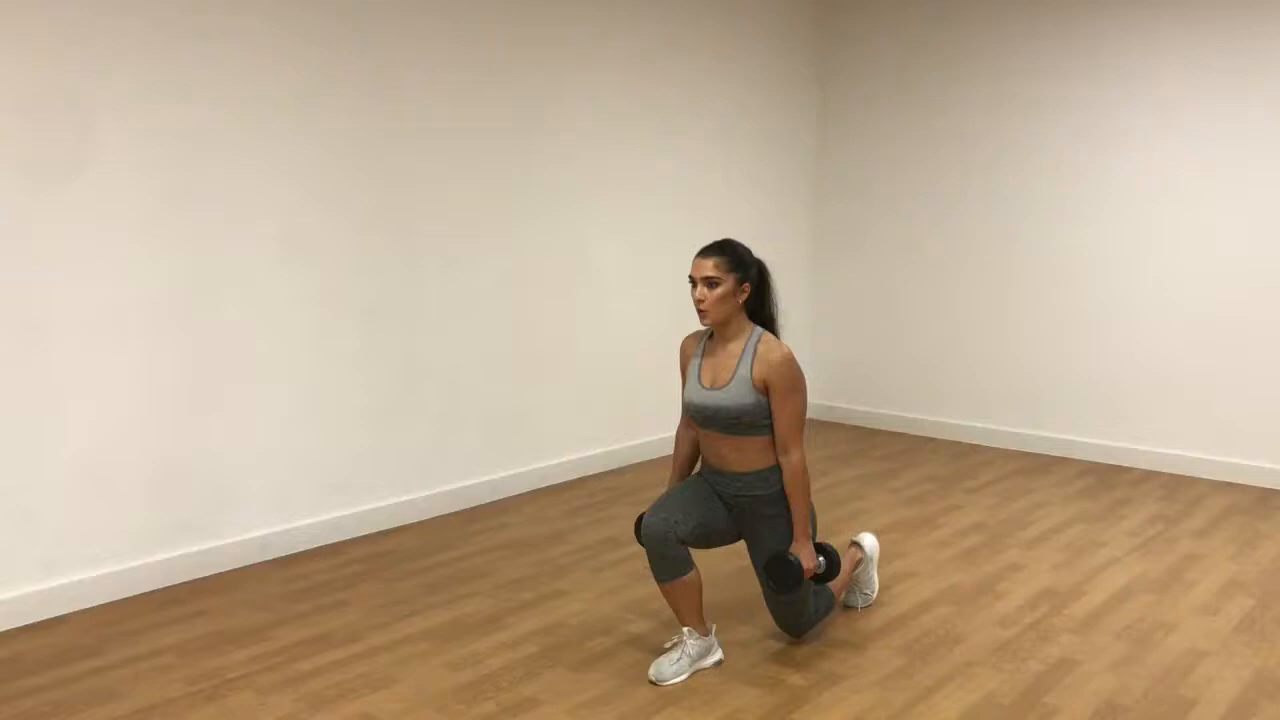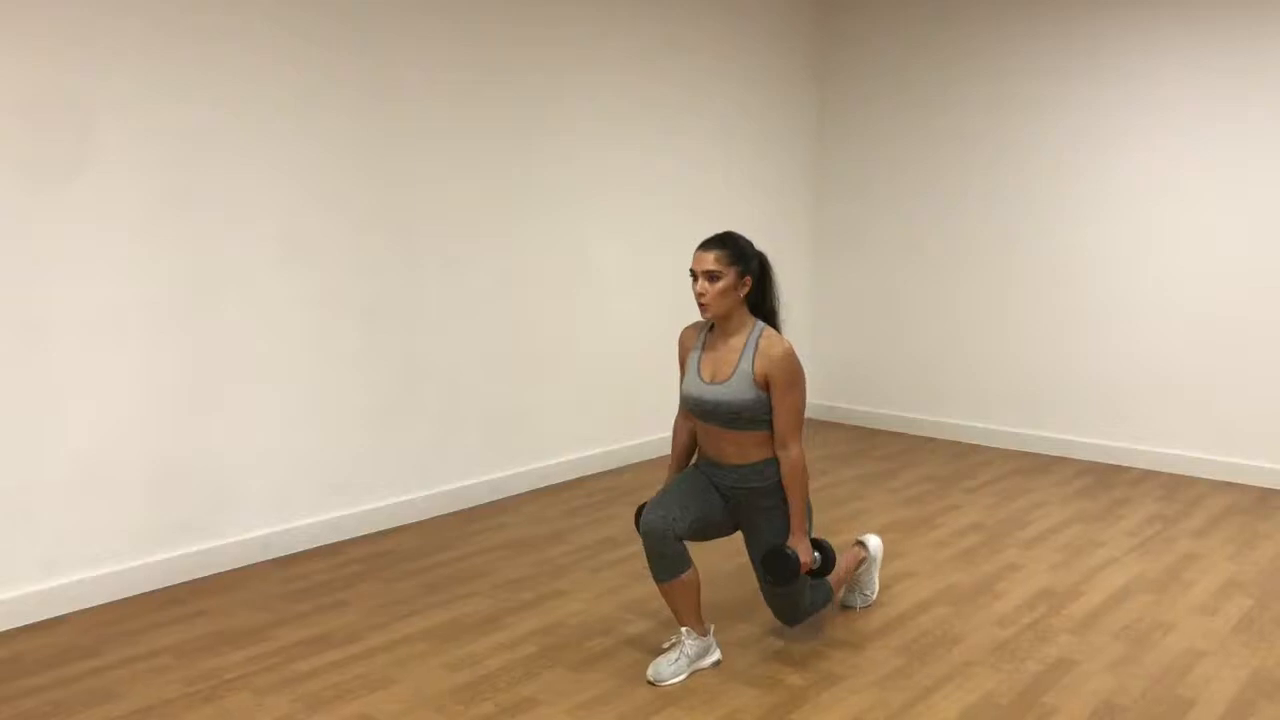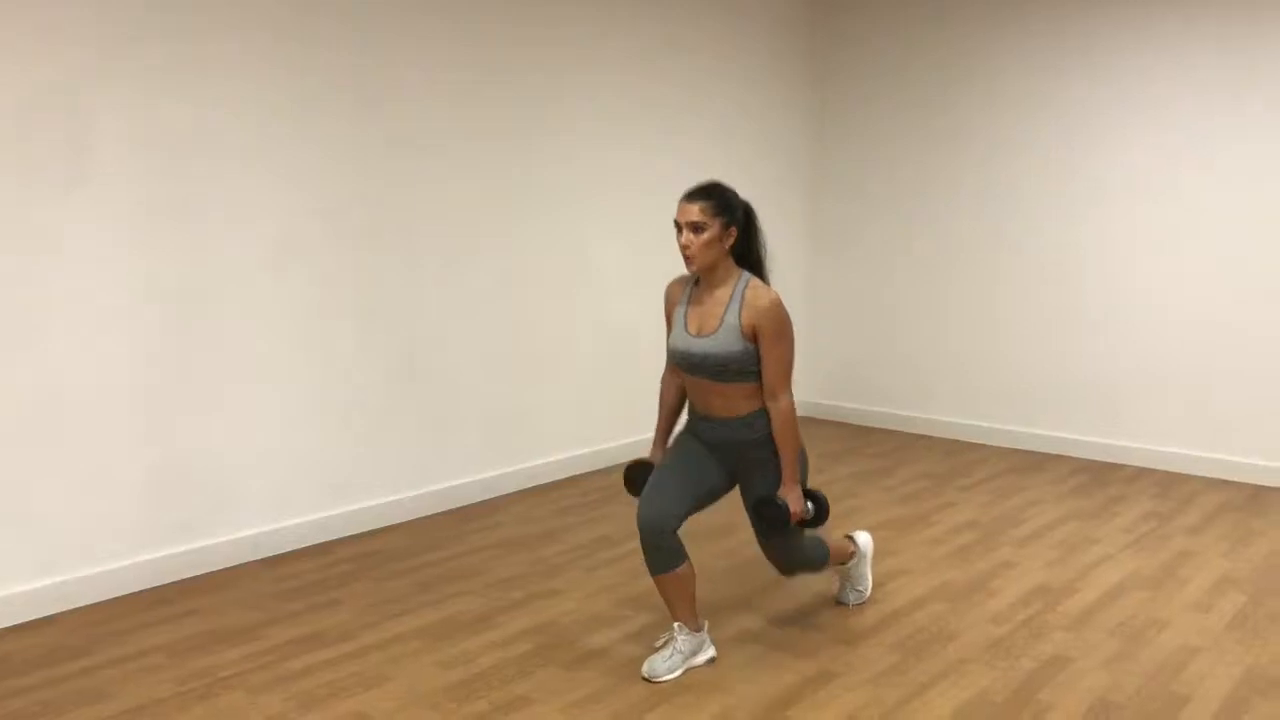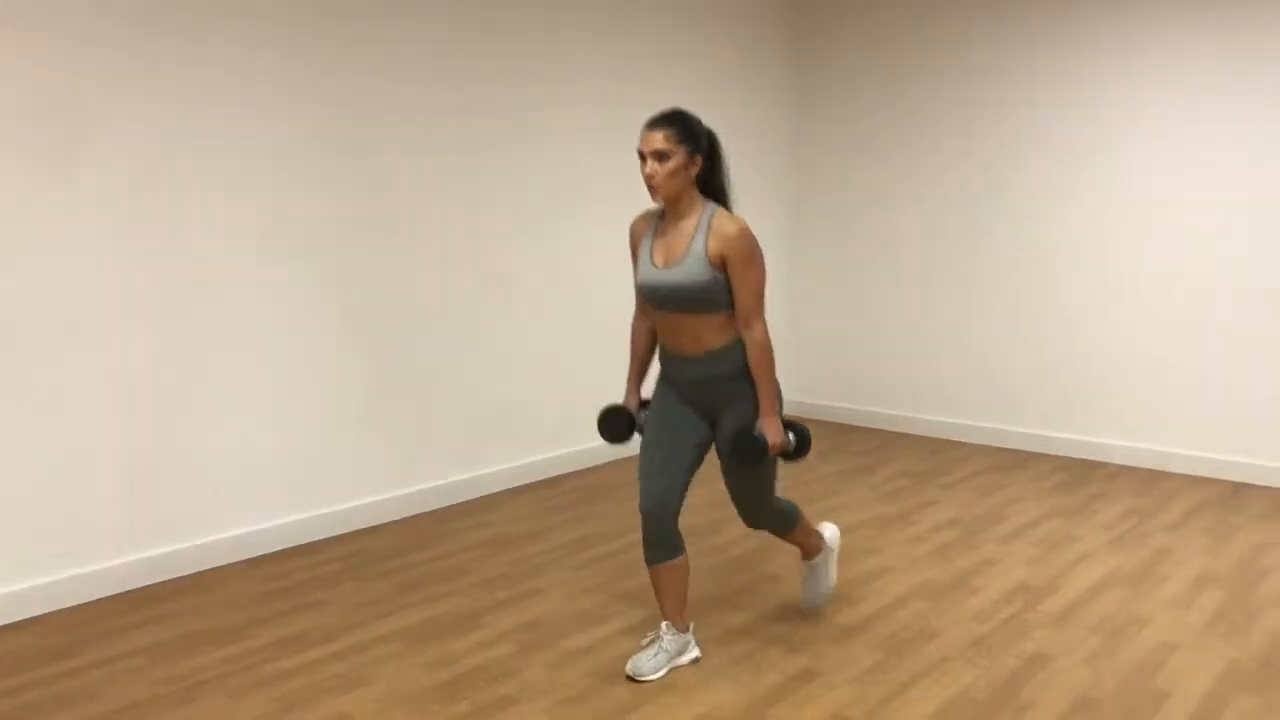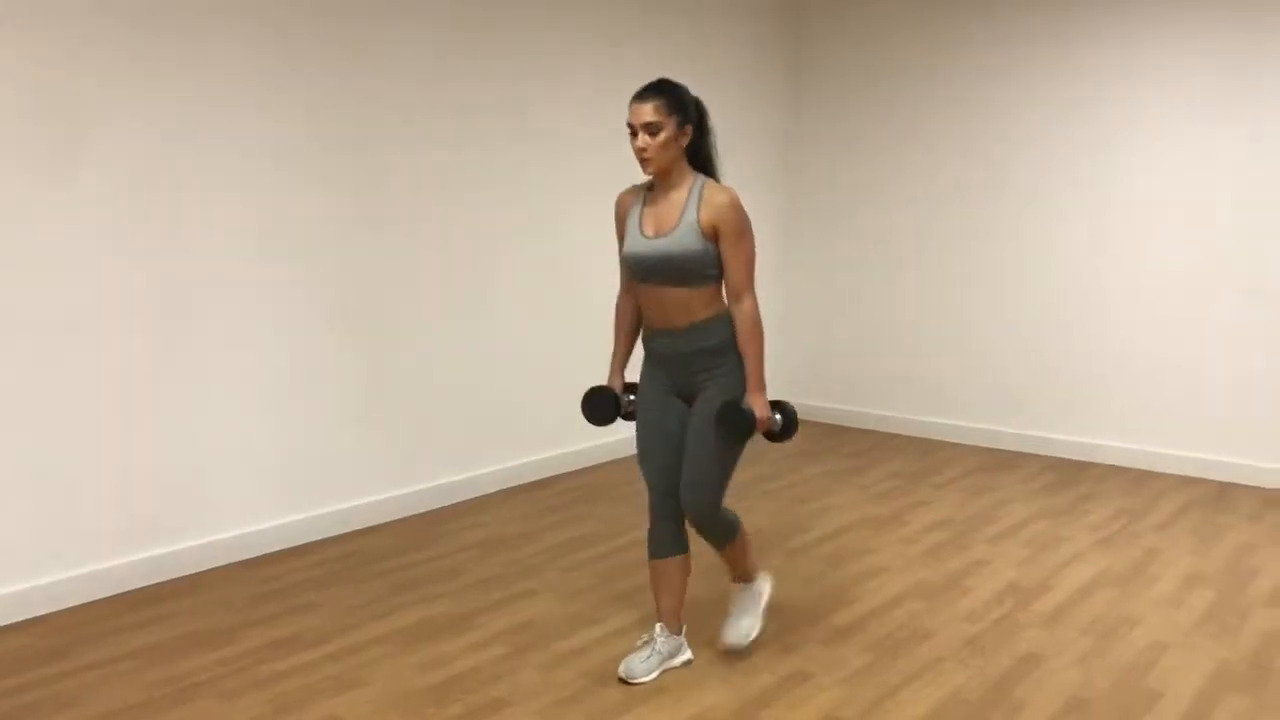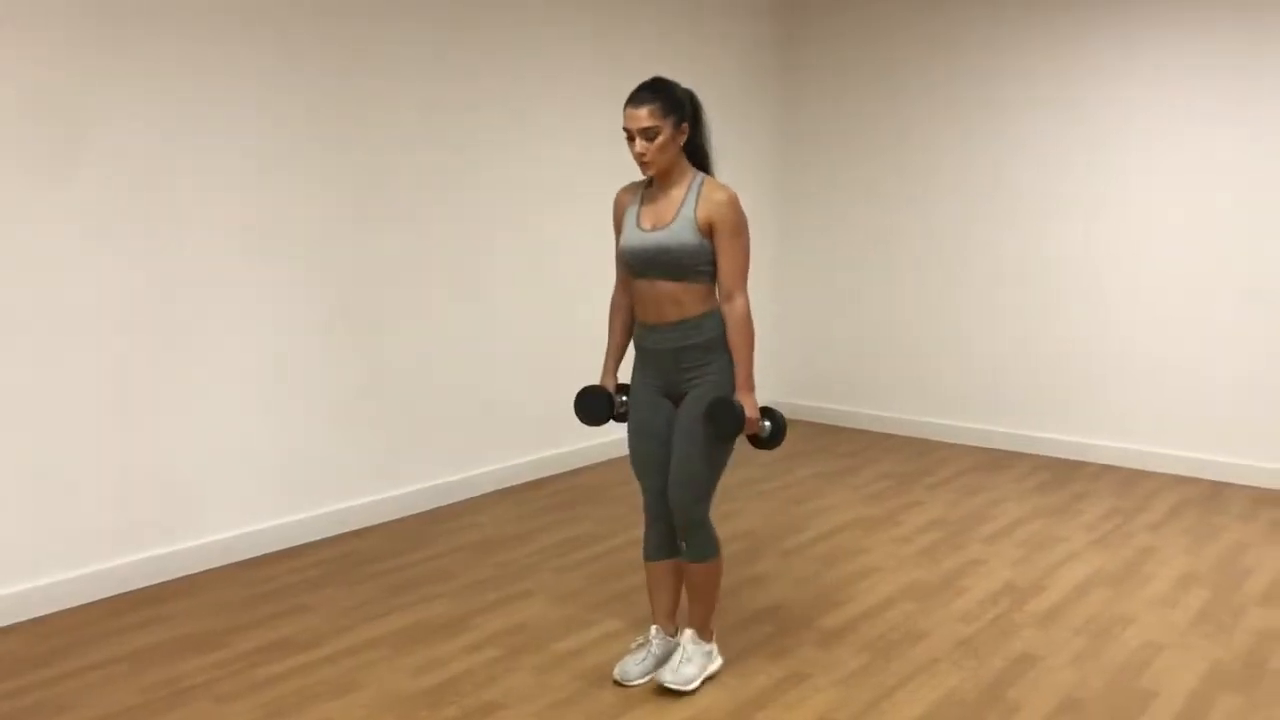
dt=0.2s
person 1, frame 1
left shoulder: (774, 358)
right shoulder: (691, 348)
left elbow: (792, 453)
left wrist: (803, 537)
right wrist: (671, 493)
left hip: (769, 497)
right hip: (714, 487)
left knee: (796, 621)
right knee: (657, 528)
left ankle: (856, 554)
right ankle: (697, 640)
person 1, frame 2
left shoulder: (774, 353)
right shoulder: (690, 340)
left elbow: (791, 448)
left wrist: (800, 532)
right wrist: (669, 486)
left hip: (767, 488)
right hip: (711, 478)
left knee: (792, 610)
right knee: (656, 525)
left ankle: (860, 553)
right ankle: (696, 640)
person 1, frame 3
left shoulder: (761, 303)
right shoulder: (676, 293)
left elbow: (780, 397)
right elbow: (674, 374)
left wrist: (791, 480)
right wrist: (659, 444)
left hip: (759, 443)
right hip: (702, 439)
left knee: (786, 554)
right knee: (654, 519)
left ankle: (853, 550)
right ankle: (690, 636)
person 1, frame 4
left shoulder: (729, 232)
right shoulder: (641, 230)
left elbow: (754, 328)
left wrist: (769, 415)
right wrist: (632, 389)
left hip: (735, 387)
right hip: (677, 389)
left knee: (755, 507)
right knee: (654, 508)
left ankle: (818, 541)
right ankle: (675, 635)
person 1, frame 5
left shoulder: (720, 203)
right shoulder: (628, 204)
left elbow: (743, 301)
left wrist: (756, 388)
right wrist: (616, 368)
left hip: (718, 365)
right hip: (660, 370)
left knee: (701, 502)
right knee: (663, 506)
left ankle: (751, 584)
right ankle: (668, 636)
person 1, frame 6
left shoulder: (717, 201)
right shoulder: (626, 201)
left elbow: (735, 300)
left wrist: (745, 388)
right wrist: (610, 368)
left hip: (706, 363)
right hip: (651, 368)
left knee: (688, 510)
right knee: (656, 510)
left ankle: (702, 642)
right ankle: (662, 635)
